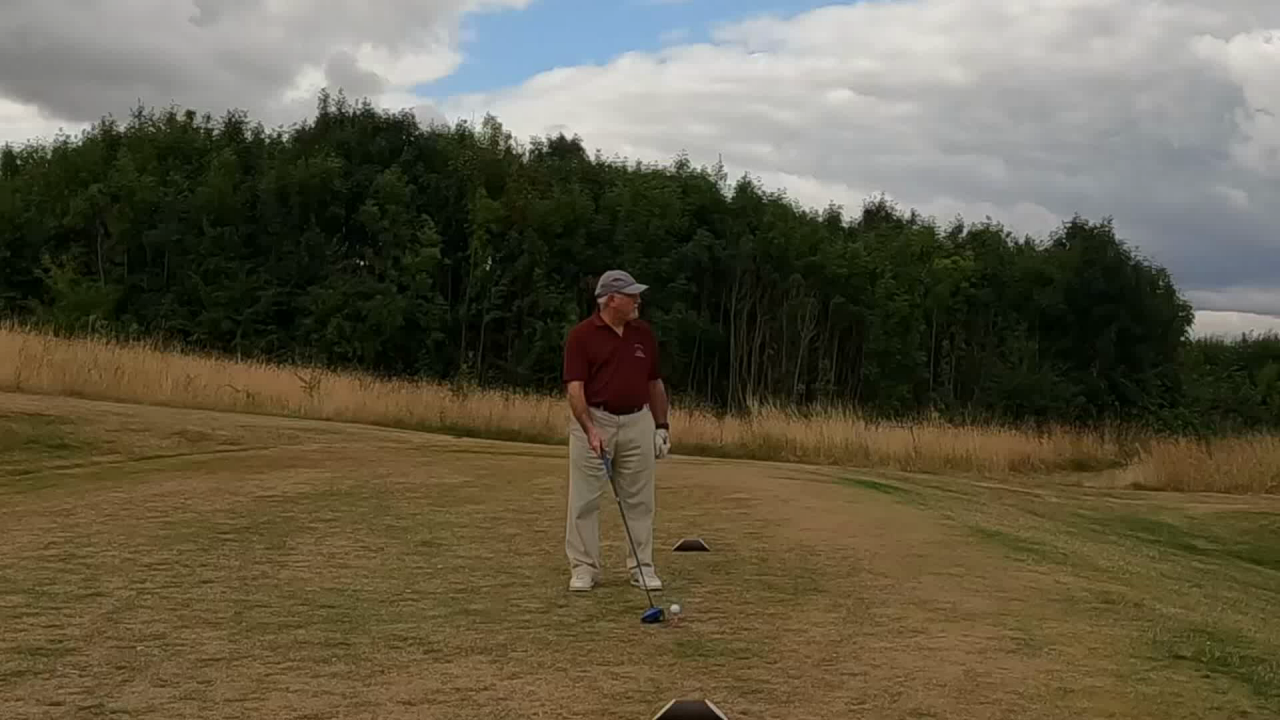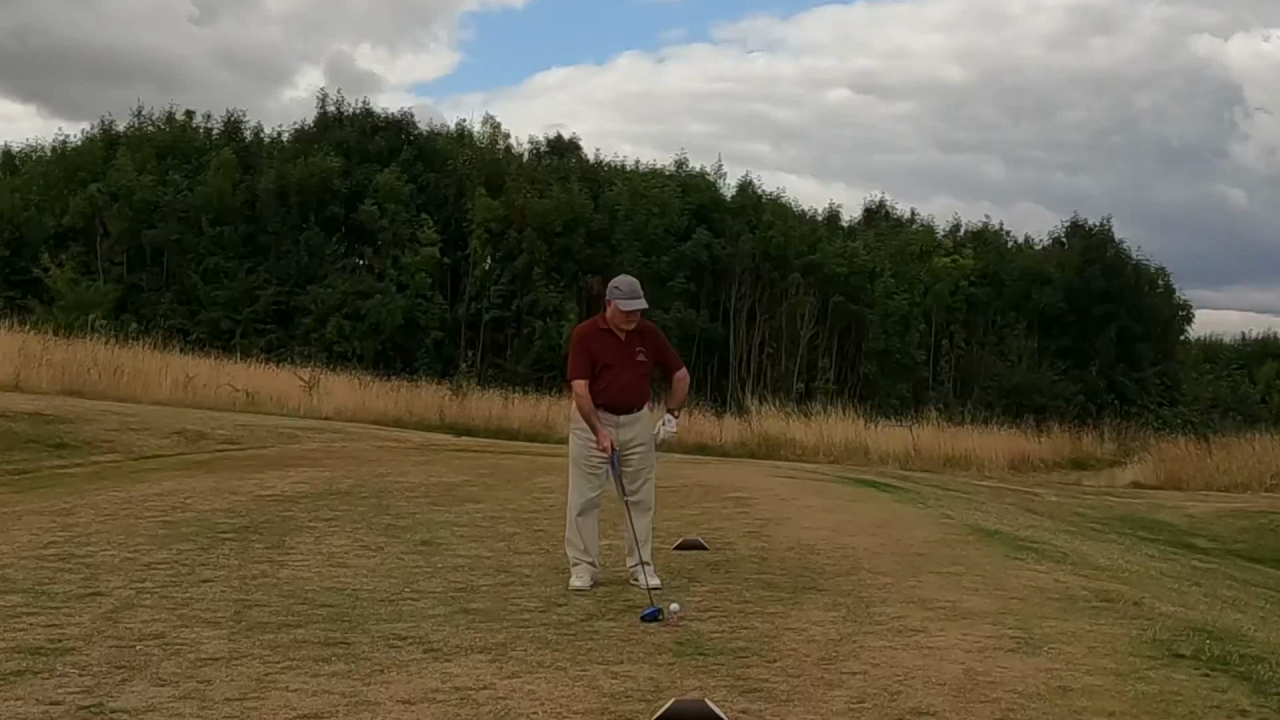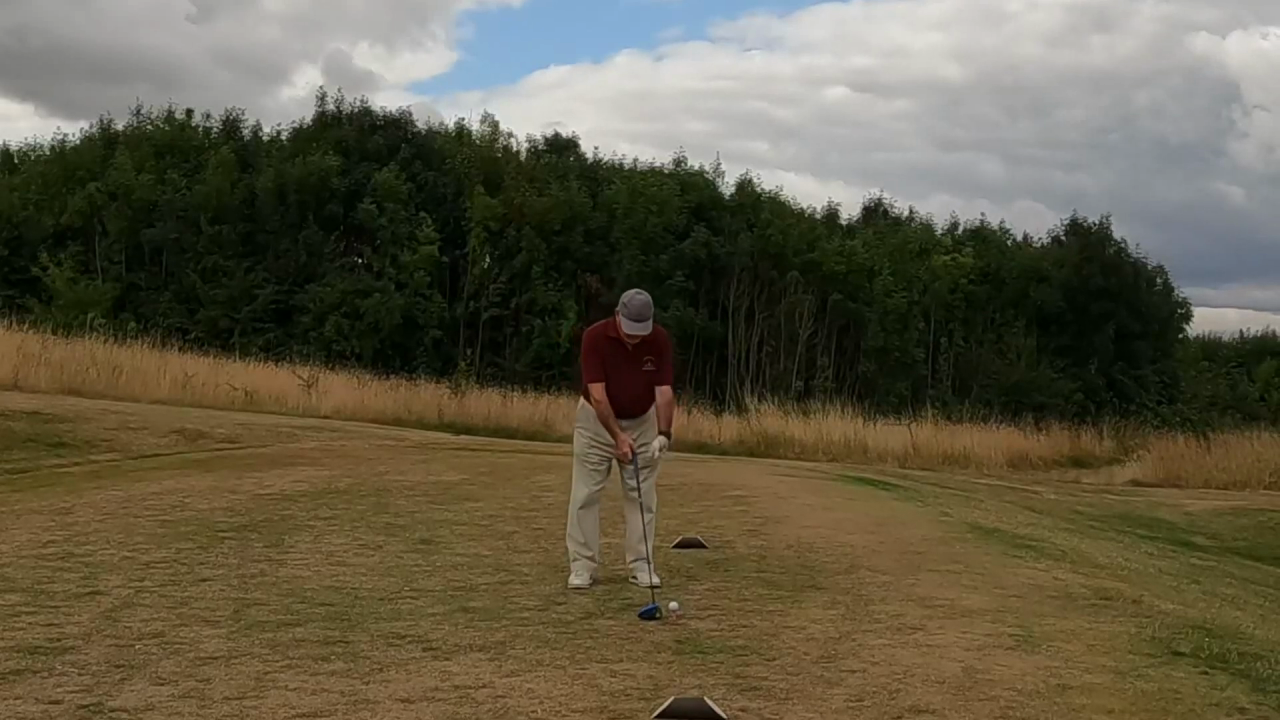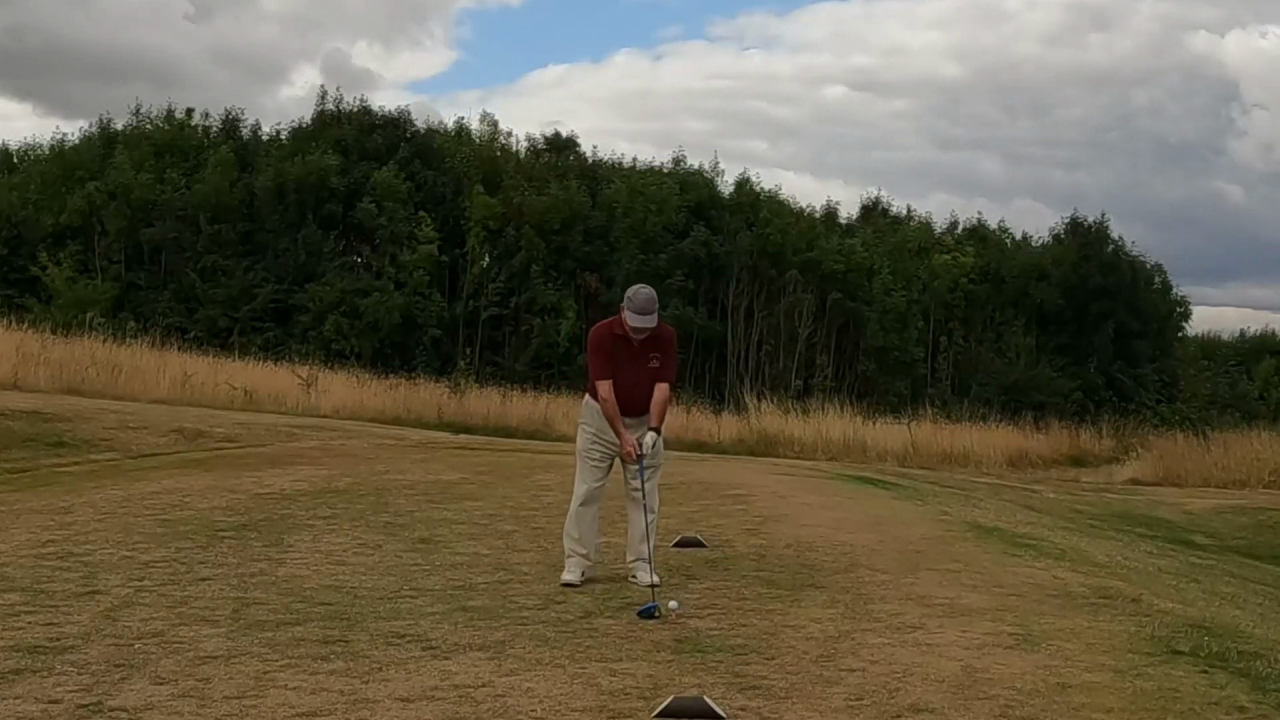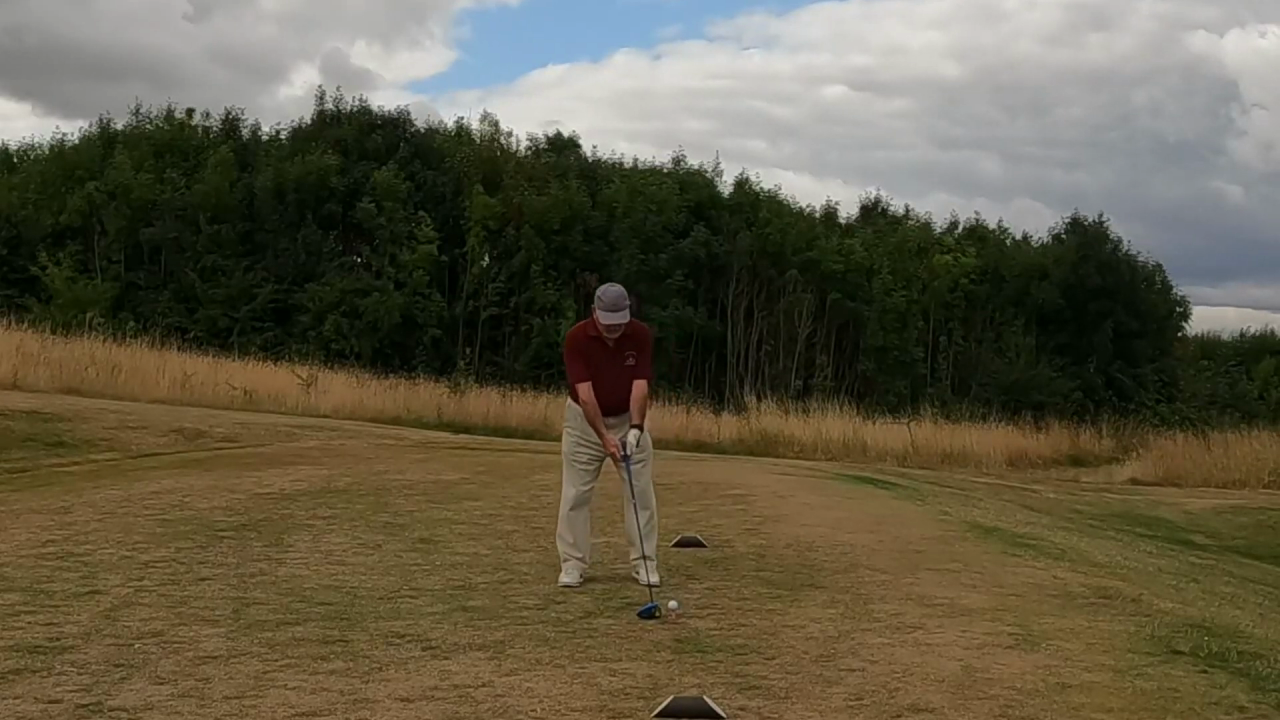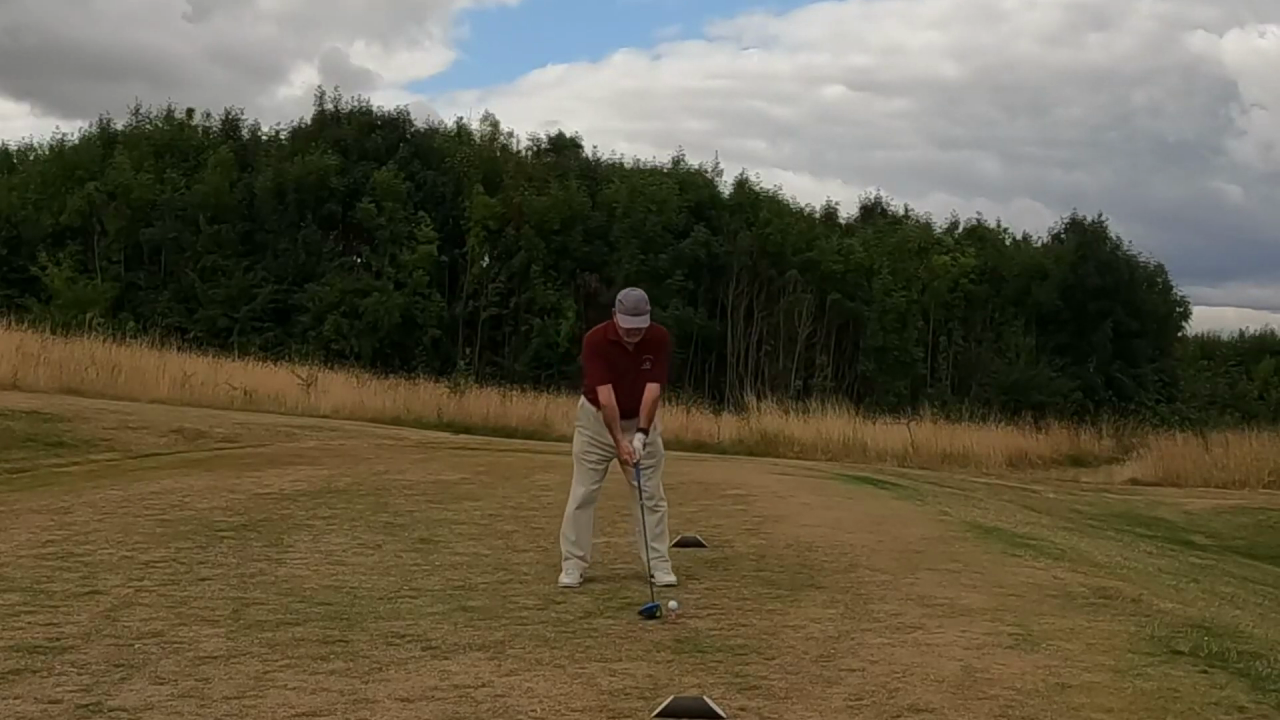
dt=0.4s
person 1, frame 1
left shoulder: (644, 333)
right shoulder: (581, 335)
left elbow: (655, 384)
right elbow: (575, 389)
left wrist: (661, 427)
right wrist: (590, 430)
left hip: (638, 423)
right hip: (595, 422)
left knee: (639, 500)
right knee: (585, 500)
left ankle: (642, 567)
right ankle: (584, 568)
person 1, frame 2
left shoulder: (650, 333)
right shoulder: (584, 334)
left elbow: (681, 374)
right elbow: (579, 389)
left wrist: (671, 414)
right wrist: (599, 431)
left hip: (637, 422)
right hip: (592, 421)
left knee: (640, 498)
right knee: (584, 498)
left ankle: (641, 566)
right ankle: (583, 567)
person 1, frame 3
left shoulder: (660, 340)
right shoulder: (594, 337)
left elbow: (664, 390)
right elbow: (597, 393)
left wrist: (663, 434)
right wrist: (617, 437)
left hip: (641, 422)
right hip: (596, 420)
left knee: (642, 496)
right knee: (585, 494)
left ankle: (640, 564)
right ankle: (582, 565)
person 1, frame 4
left shoulder: (666, 337)
right shoulder: (600, 335)
left elbow: (663, 388)
right elbow: (604, 391)
left wrist: (653, 431)
right wrist: (622, 435)
left hip: (644, 421)
right hip: (600, 418)
left knee: (644, 496)
right knee: (587, 491)
left ankle: (640, 564)
right ankle: (576, 562)
person 1, frame 5
left shoulder: (641, 334)
right shoulder: (576, 338)
left elbow: (640, 385)
right elbow: (585, 393)
left wrist: (636, 428)
right wrist: (604, 437)
left hip: (629, 420)
right hip: (584, 421)
left knee: (642, 493)
right knee: (576, 494)
left ankle: (644, 563)
right ankle: (573, 564)
person 1, frame 6
left shoulder: (659, 338)
right shoulder: (595, 340)
left elbow: (653, 389)
right elbow: (606, 396)
left wrist: (642, 434)
right wrist: (619, 441)
left hip: (641, 420)
right hip: (596, 419)
left knee: (651, 495)
right knee: (582, 493)
left ankle: (658, 563)
right ankle: (573, 565)
